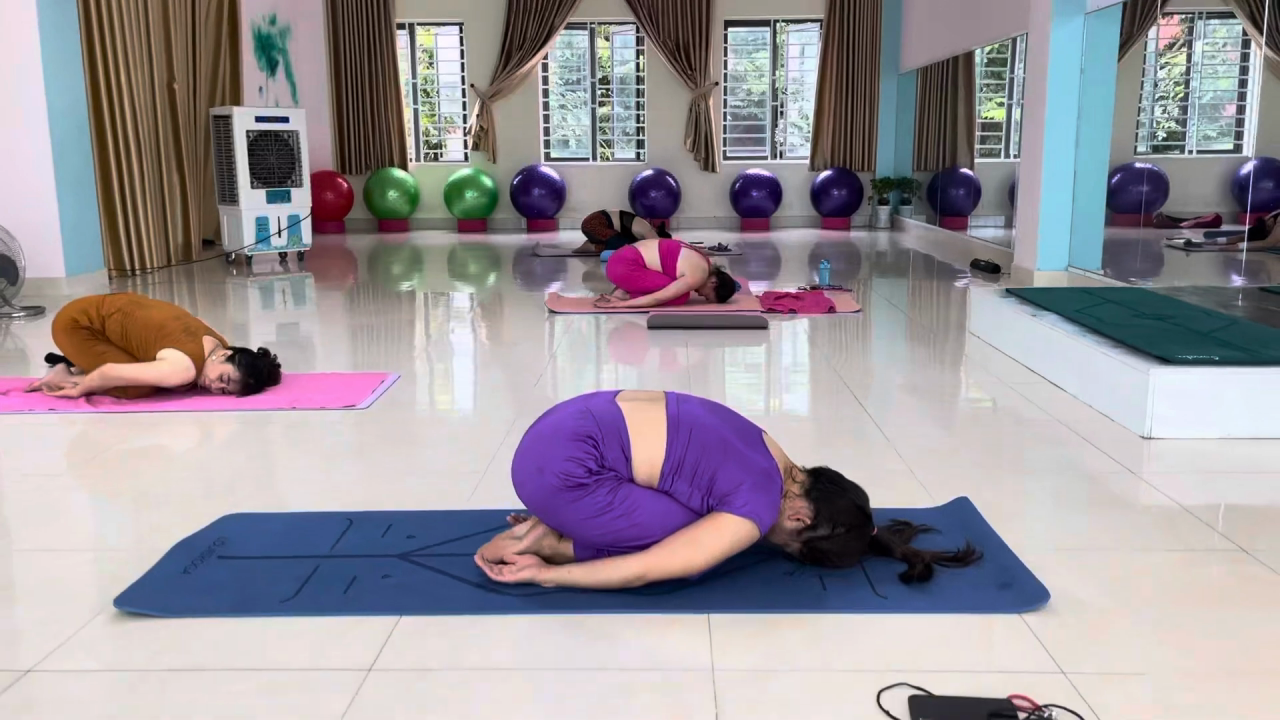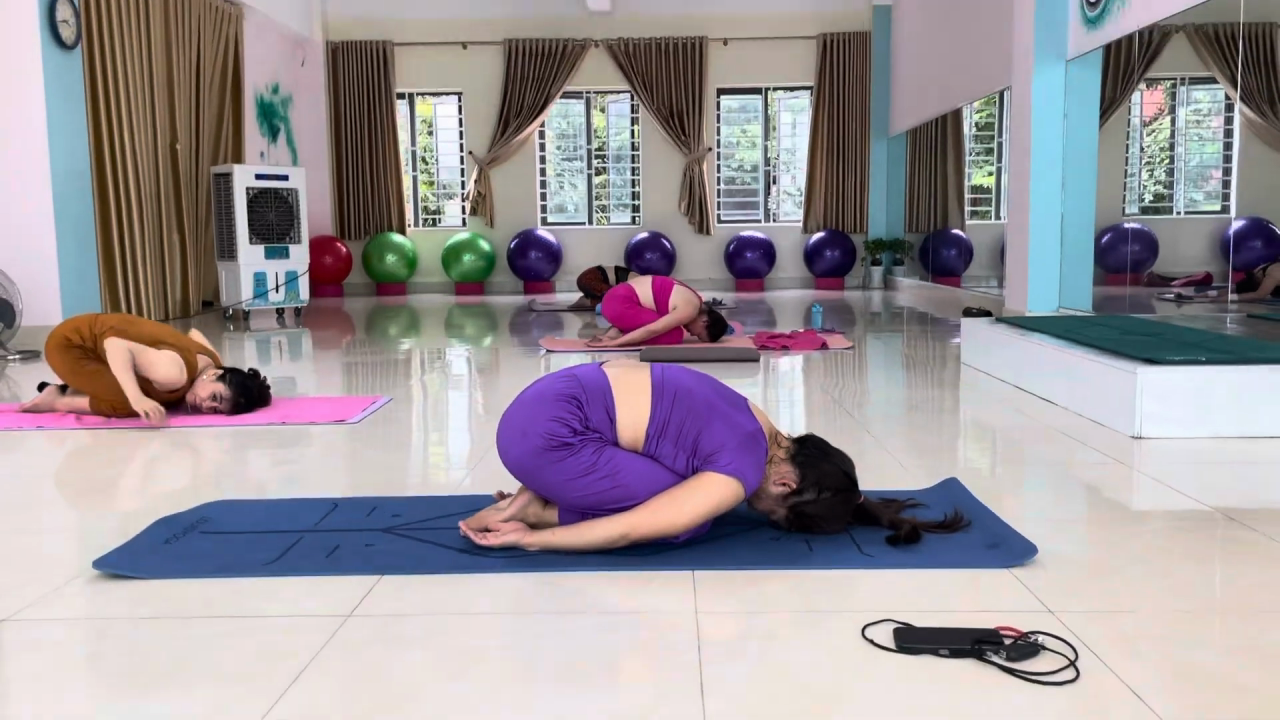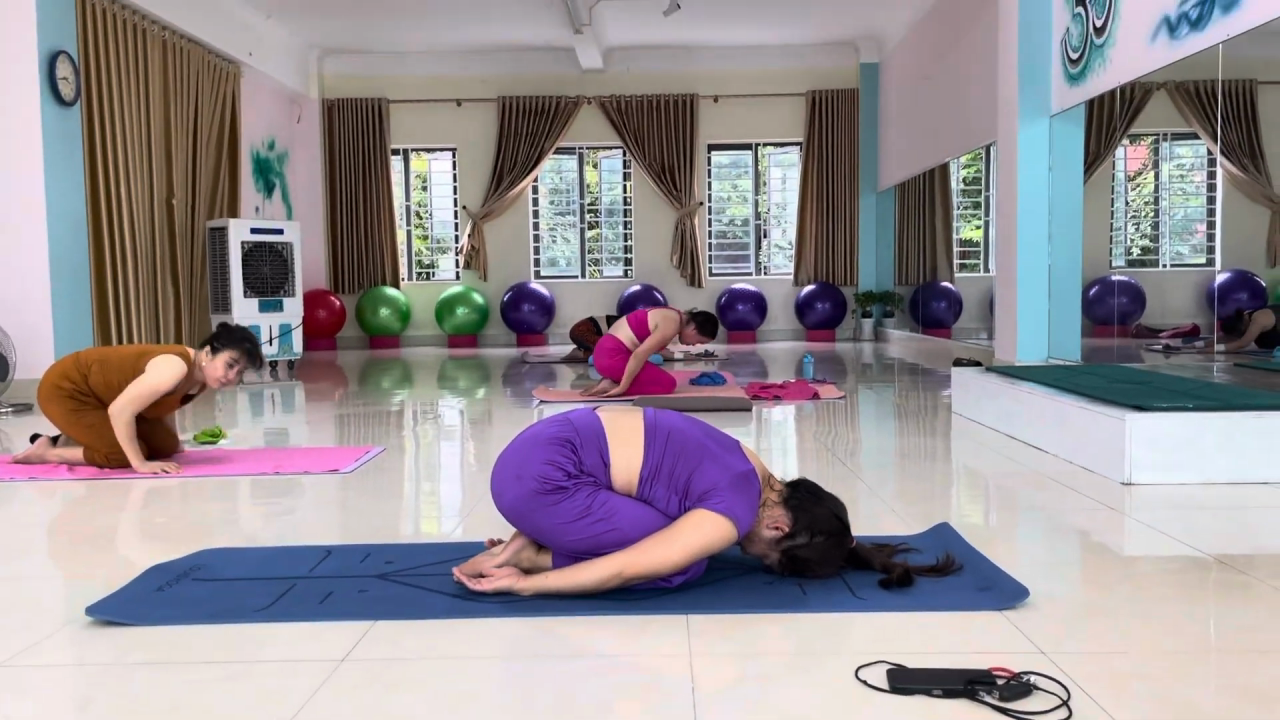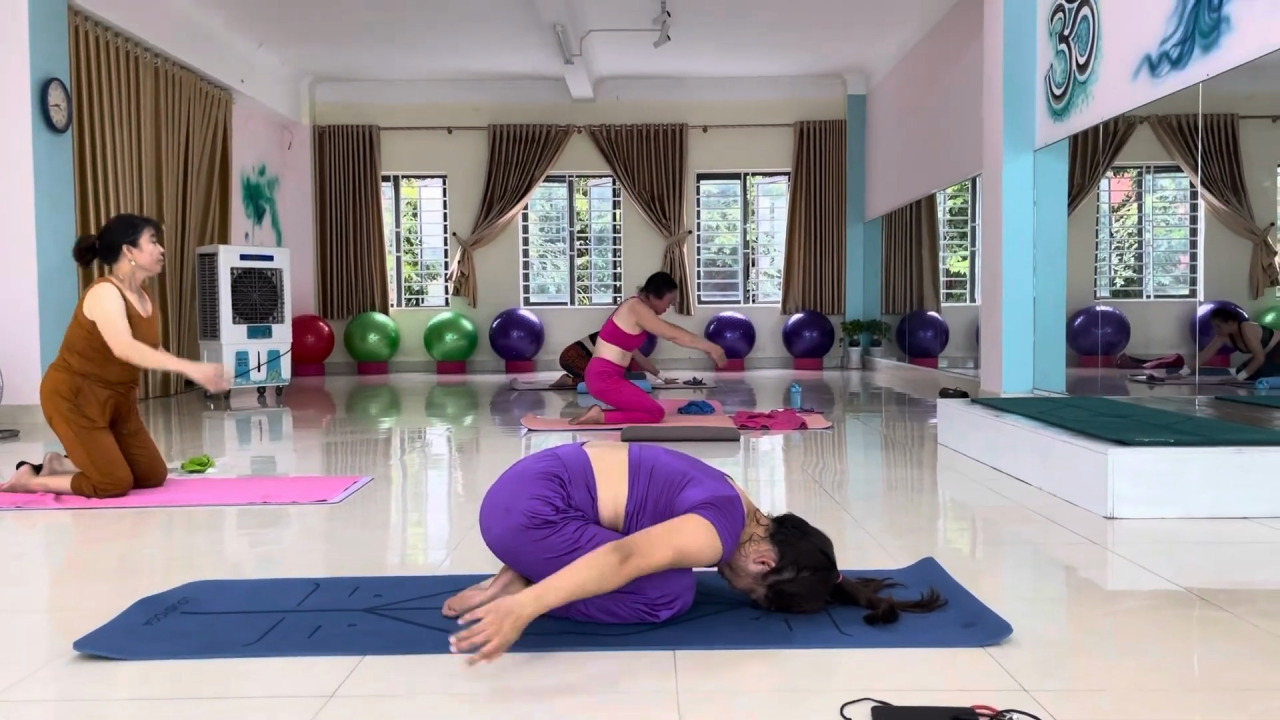
dt=0.7s
person 1, frame 1
left shoulder: (767, 453)
right shoulder: (754, 510)
right elbow: (647, 570)
right wrist: (545, 574)
left hip: (567, 426)
right hip: (559, 469)
right knee: (700, 547)
left ankle: (554, 527)
right ankle: (553, 543)
person 1, frame 2
left shoulder: (752, 424)
right shoulder: (738, 472)
right elbow: (631, 530)
right wrist: (532, 539)
left hip: (549, 400)
right hip: (544, 433)
left knee: (674, 486)
right knee: (689, 521)
left ankle: (539, 499)
right ankle: (538, 513)
person 1, frame 3
left shoulder: (743, 468)
right shoulder: (733, 512)
right elbow: (625, 570)
right wrist: (527, 585)
left hip: (544, 448)
right hip: (539, 476)
left knee: (665, 533)
right knee: (681, 564)
left ankle: (536, 543)
right ankle: (532, 559)
person 1, frame 4
left shoulder: (728, 504)
right shoulder: (719, 531)
right elbow: (625, 556)
right wrist: (524, 609)
left hip: (534, 485)
right hip: (528, 509)
left knee: (668, 571)
right knee: (669, 595)
left ankle: (527, 574)
right ankle: (518, 597)
person 2, frame 1
left shoulder: (216, 344)
right shoulder: (184, 369)
right elbow: (109, 372)
right wrist: (80, 390)
left hip: (109, 314)
right hip: (76, 323)
right knee: (143, 388)
left ankle: (78, 364)
right ankle: (66, 378)
person 2, frame 2
left shoulder: (210, 360)
right shoulder: (175, 374)
left elbow: (195, 333)
right elbow: (115, 343)
right wrist: (136, 398)
left hip: (98, 336)
right hip: (69, 342)
left knee: (170, 400)
right knee: (127, 407)
left ankle: (73, 390)
right ankle: (56, 400)
person 2, frame 3
left shoulder: (201, 376)
right shoulder: (175, 367)
left elbow: (165, 408)
right elbow: (118, 411)
right wrist: (139, 463)
left hip: (95, 392)
right hip: (65, 390)
left knee: (166, 448)
right knee: (123, 457)
left ankle: (78, 440)
right ankle: (47, 450)
person 2, frame 4
left shoulder: (141, 296)
right shoulder: (104, 293)
left elbow: (152, 350)
right elbow: (125, 348)
left wrist: (193, 372)
right wrist: (189, 366)
left hip: (117, 398)
right hip: (74, 398)
left knee: (154, 476)
right knee: (115, 484)
left ankle: (61, 465)
right ankle: (31, 479)
person 3, frame 1
left shoulder: (699, 263)
right shoulder: (698, 275)
right elbow: (660, 298)
right wrist: (622, 304)
left hip: (622, 259)
right hip: (625, 267)
right knee: (680, 296)
left ankle: (624, 292)
right ankle: (624, 295)
person 3, frame 2
left shoulder: (691, 301)
right shoulder: (690, 310)
right elbow: (651, 331)
right wrist: (615, 343)
left hip: (615, 298)
right hip: (620, 304)
right knee: (675, 335)
left ankle: (617, 332)
right ankle: (616, 337)
person 3, frame 3
left shoulder: (672, 316)
right shoulder: (672, 323)
right elbow: (640, 354)
right wrist: (623, 387)
left hip: (607, 352)
right hip: (611, 356)
right knee: (668, 384)
left ankle: (612, 382)
right ankle: (614, 388)
person 3, frame 4
left shoulder: (637, 306)
right shoulder: (639, 309)
left elbow: (669, 329)
right elbow: (672, 335)
left wrist: (703, 347)
right wrist: (709, 347)
left hip: (605, 375)
right hip: (604, 378)
left knee: (648, 408)
right knee: (655, 413)
left ankle: (600, 413)
right ankle: (601, 416)
